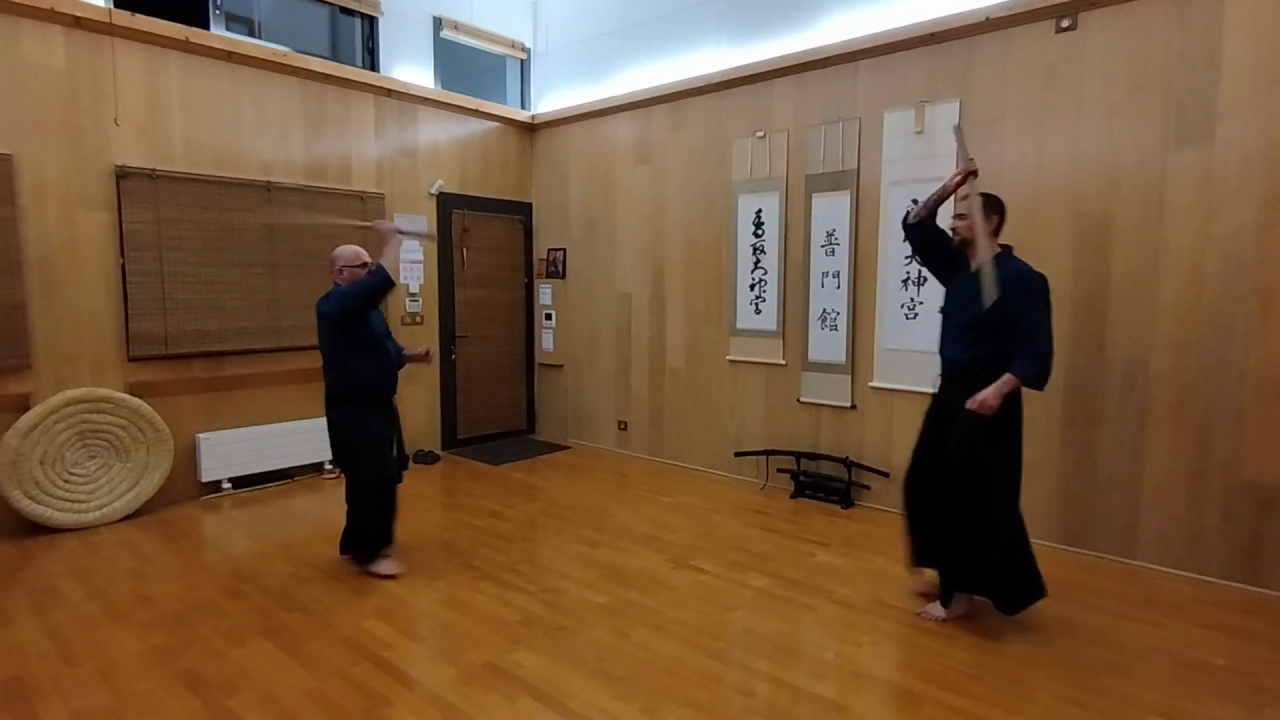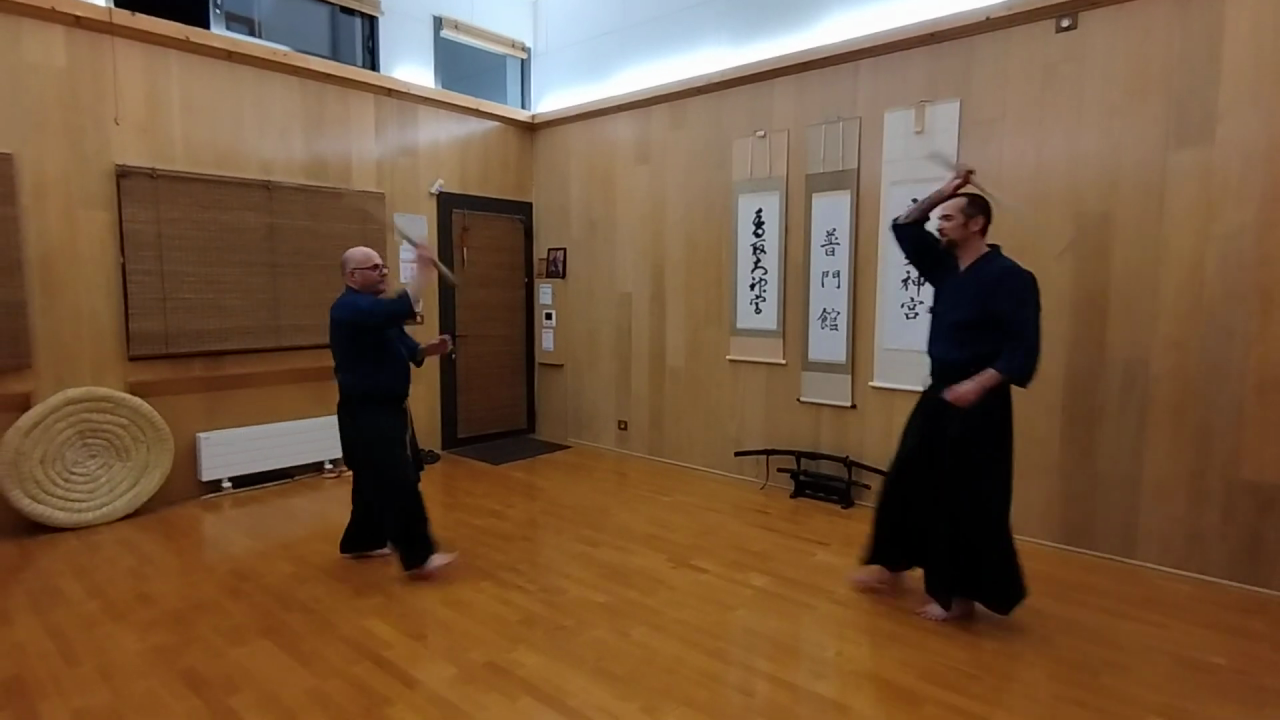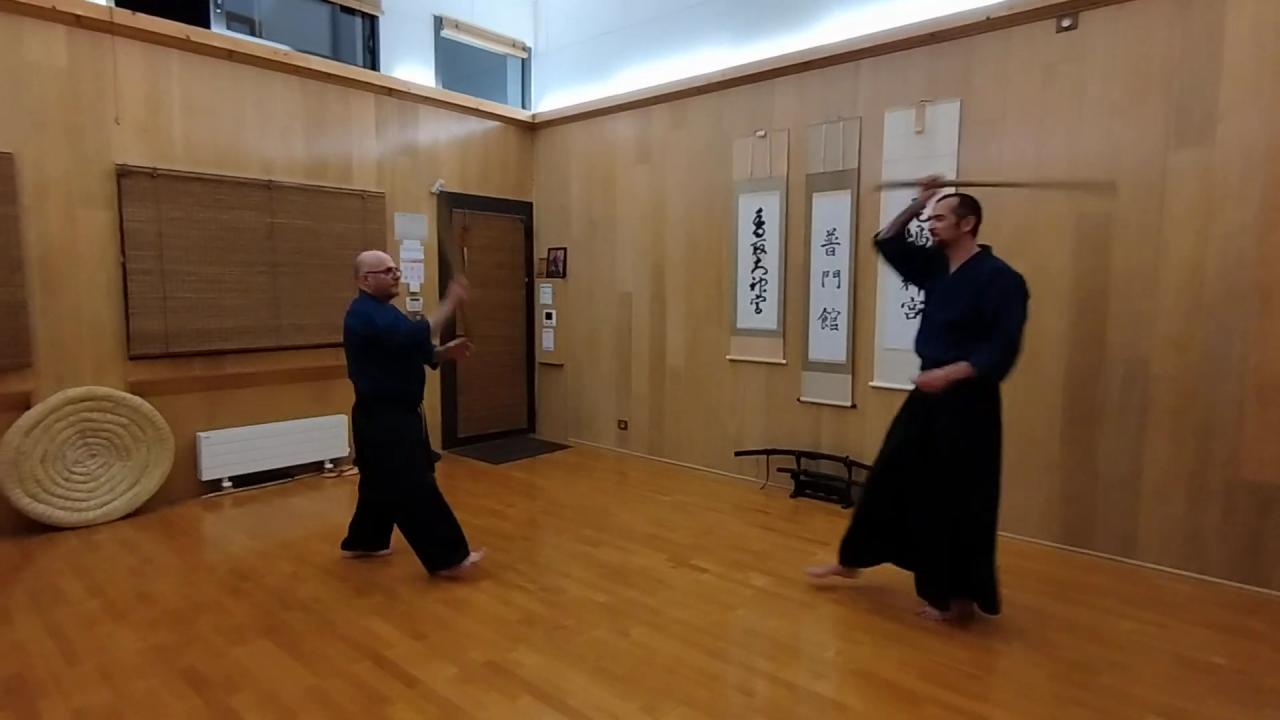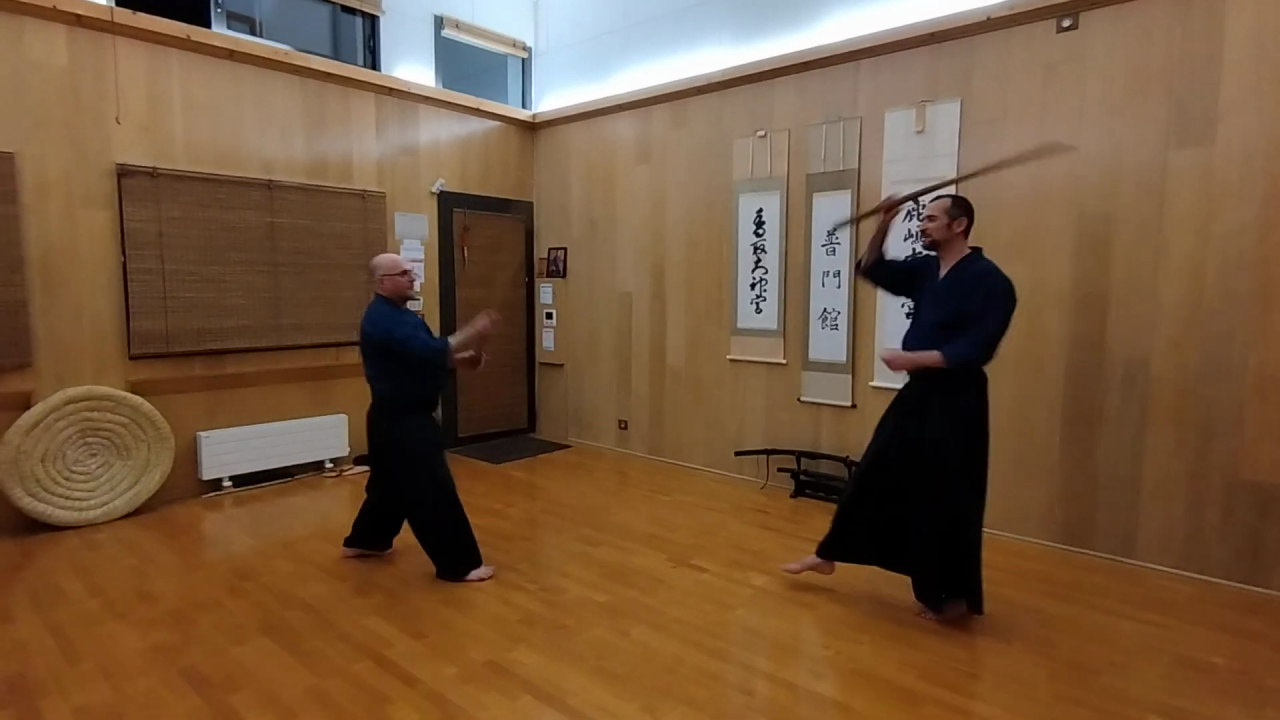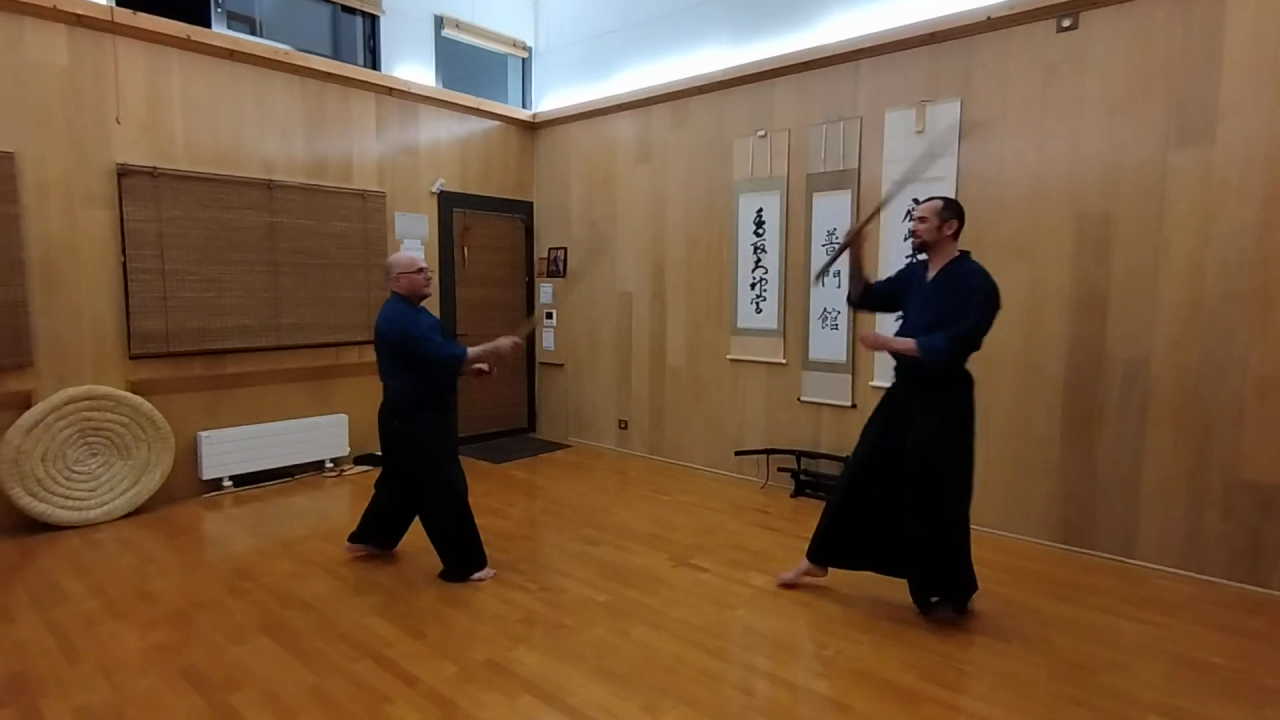
dt=0.1s
person 1, frame 1
left shoulder: (1021, 279)
right shoulder: (956, 265)
left elbow: (1036, 351)
right elbow: (916, 229)
left wrist: (1000, 389)
right wrist: (945, 191)
left hip: (986, 403)
right hip: (950, 395)
left knee: (977, 499)
right knee: (924, 484)
left ankle: (960, 591)
right ankle: (953, 582)
person 1, frame 2
left shoulder: (1011, 278)
right shoulder: (946, 264)
left elbow: (1023, 351)
right elbow: (905, 228)
left wrist: (979, 385)
right wrist: (942, 195)
left hip: (979, 401)
right hip: (940, 391)
left knee: (969, 498)
right knee: (907, 480)
left ankle: (956, 593)
right ankle: (891, 563)
person 1, frame 3
left shoulder: (1000, 279)
right shoulder: (934, 265)
left elbow: (1001, 349)
right elbow: (887, 242)
left wrist: (949, 373)
right wrist: (917, 202)
left hip: (967, 403)
right hip: (927, 394)
left knee: (958, 499)
right knee: (888, 478)
left ankle: (957, 594)
right ankle: (850, 560)
person 1, frame 4
left shoulder: (990, 281)
right shoulder: (926, 269)
left elbow: (977, 349)
right elbow: (872, 269)
left wrist: (917, 358)
right wrist: (883, 224)
left hip: (956, 400)
right hip: (917, 393)
left knee: (948, 497)
right knee: (874, 475)
left ankle: (955, 595)
right ankle: (827, 555)
person 1, frame 5
left shoulder: (974, 282)
right shoulder: (914, 276)
left elbow: (953, 344)
right elbow: (864, 297)
left wrist: (889, 342)
right wrist: (855, 254)
left hip: (942, 402)
right hip: (903, 394)
left knee: (935, 497)
right knee: (861, 477)
left ankle: (951, 593)
right ankle: (818, 560)
person 2, frame 1
left shoulder: (365, 308)
right shoulder: (336, 304)
left elbow: (383, 350)
right elbow: (380, 283)
left wrist: (410, 356)
right wrist: (390, 241)
left hip: (376, 404)
right hip: (353, 409)
left knee: (377, 478)
right knee: (377, 479)
left ankle: (360, 545)
right ankle: (369, 552)
person 2, frame 2
left shoulder: (372, 307)
right shoulder: (350, 307)
left elbow: (402, 348)
right elbow: (399, 311)
left wrist: (430, 348)
right wrist: (422, 271)
left hip: (384, 408)
right hip: (366, 413)
left knee: (372, 479)
right knee: (396, 482)
left ankle: (360, 542)
right ankle: (417, 556)
person 2, frame 3
left shoulder: (384, 312)
right shoulder: (364, 314)
left elbow: (419, 350)
right elbow: (413, 335)
left wrist: (447, 351)
right wrist: (448, 304)
left hip: (396, 412)
right hip: (382, 416)
left knee: (382, 481)
right knee: (416, 485)
left ankle: (362, 541)
right ankle: (448, 557)
person 2, frame 4
left shoulder: (396, 315)
right shoulder: (382, 320)
left elbow: (424, 357)
right elbow: (428, 351)
left wrist: (460, 356)
right wrist: (472, 333)
left hip: (401, 416)
right hip: (401, 420)
left knee: (390, 483)
right knee: (434, 489)
left ankle: (364, 540)
right ankle: (459, 564)
person 2, frame 5
left shoulder: (411, 314)
right shoulder: (400, 319)
left elbow: (438, 358)
right elbow: (445, 357)
left wrist: (472, 365)
right wrist: (492, 348)
left hip: (412, 415)
right hip: (415, 419)
left knee: (402, 482)
right knee: (446, 489)
left ankle: (369, 538)
right ankle: (465, 565)
